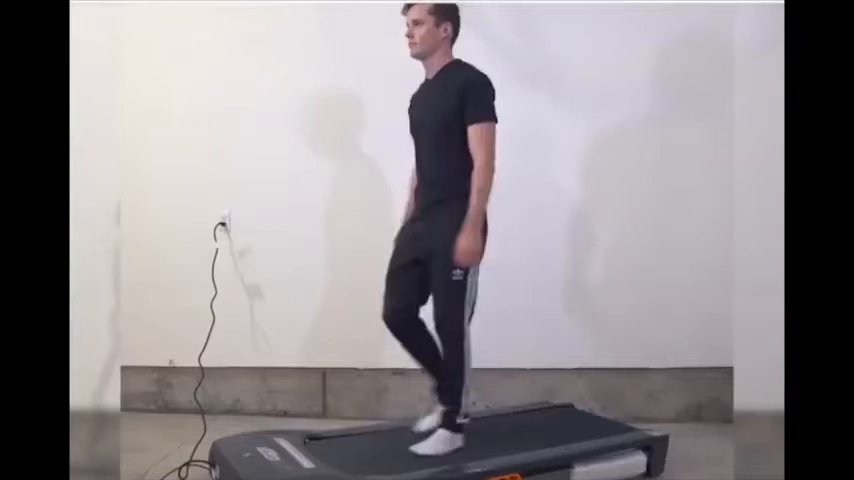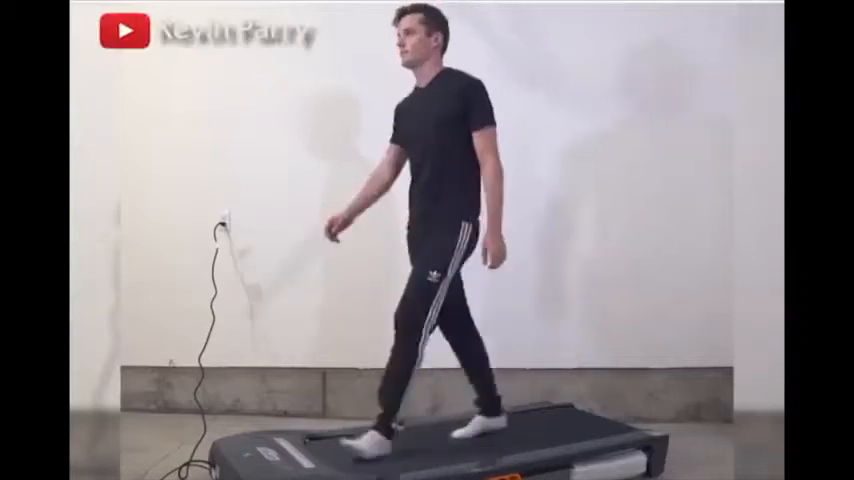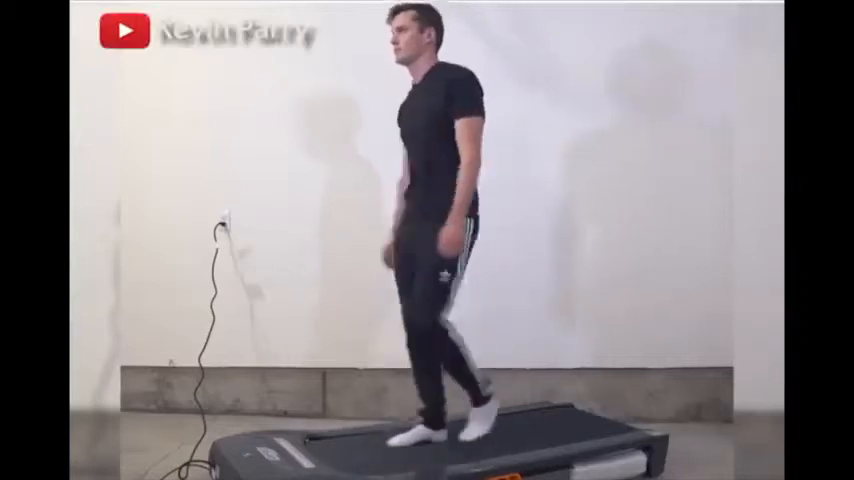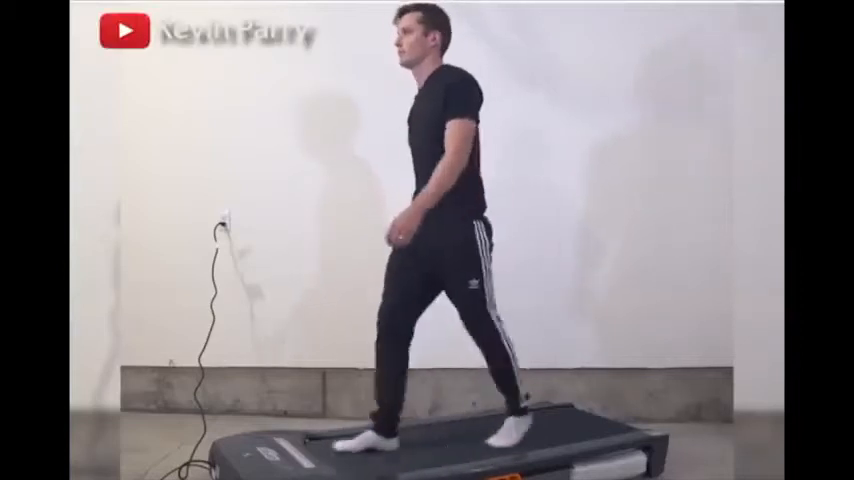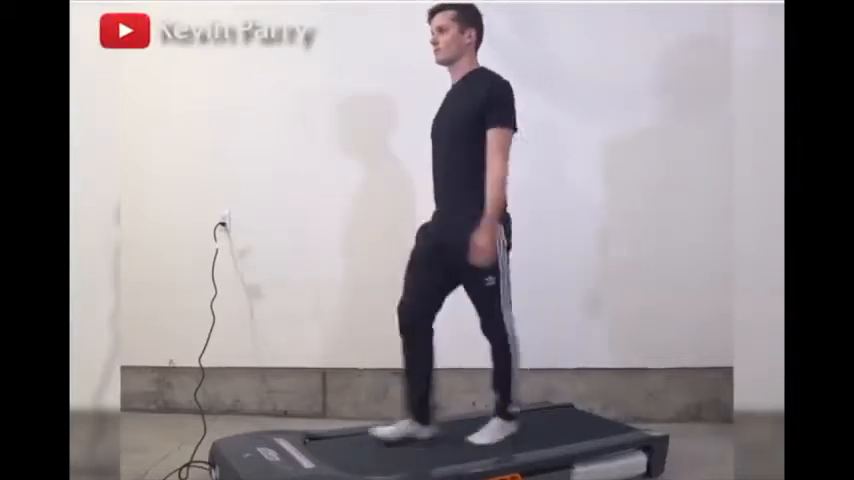
dt=0.5s
person 1, frame 1
left shoulder: (471, 83)
right shoulder: (421, 96)
left elbow: (483, 162)
left wrist: (471, 229)
right wrist: (408, 223)
left hip: (458, 225)
right hip: (425, 225)
left knee: (450, 325)
right knee: (397, 315)
left ankle: (453, 425)
right ankle: (450, 397)
person 1, frame 2
left shoulder: (466, 89)
right shoulder: (406, 107)
left elbow: (489, 163)
right elbow: (387, 171)
left wrist: (494, 230)
right wrist: (348, 214)
left hip: (453, 227)
right hip: (422, 227)
left knee: (410, 322)
right knee: (454, 323)
left ankle: (383, 429)
right ankle: (490, 410)
person 1, frame 3
left shoulder: (458, 82)
right shoulder: (409, 104)
left elbow: (471, 155)
left wrist: (455, 220)
right wrist: (395, 232)
left hip: (450, 222)
right hip: (416, 224)
left knee: (427, 320)
right knee: (414, 325)
left ankle: (481, 398)
right ankle: (434, 421)
person 1, frame 4
left shoulder: (459, 84)
right shoulder: (423, 99)
left elbow: (456, 156)
left wrist: (414, 211)
left hip: (460, 228)
right hip: (425, 228)
left knee: (483, 325)
right knee: (391, 325)
left ankle: (518, 411)
right ankle: (385, 429)
person 1, frame 5
left shoulder: (493, 89)
right shoulder: (452, 98)
left elbow: (497, 163)
left wrist: (488, 227)
left hip: (479, 227)
right hip: (442, 225)
left knee: (495, 323)
right knee: (412, 313)
left ankle: (505, 414)
right ankle: (419, 416)
